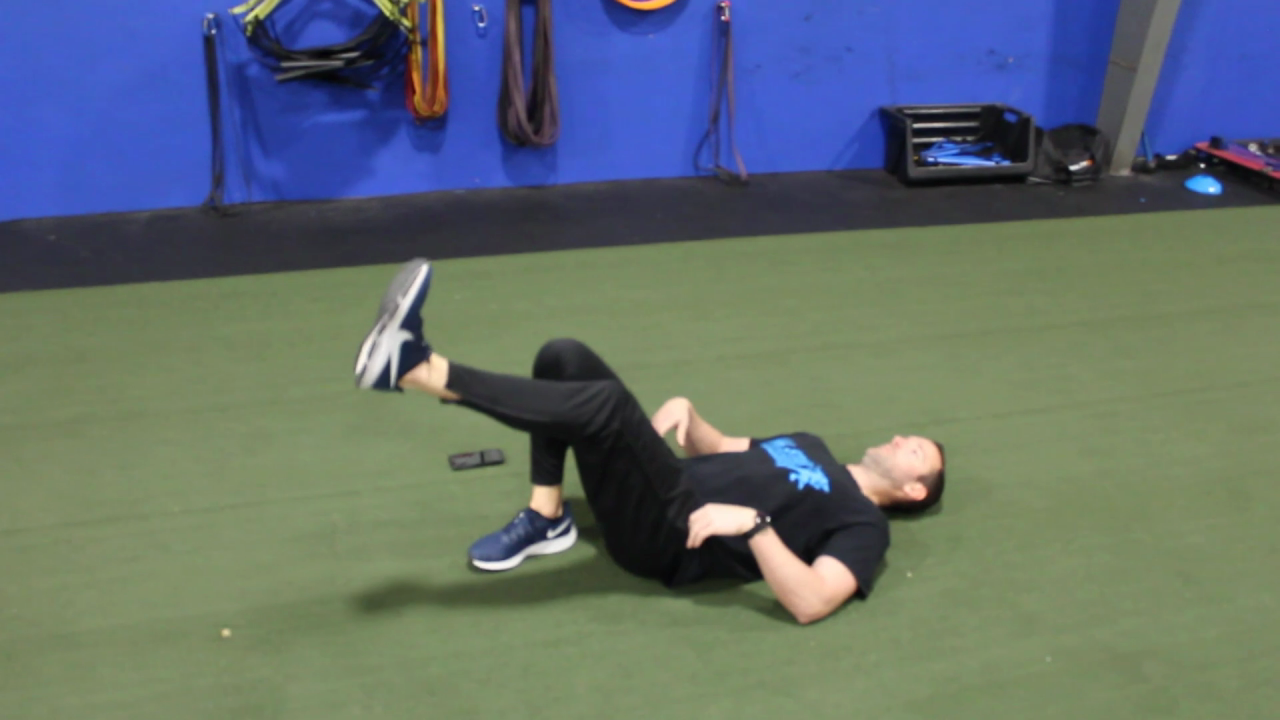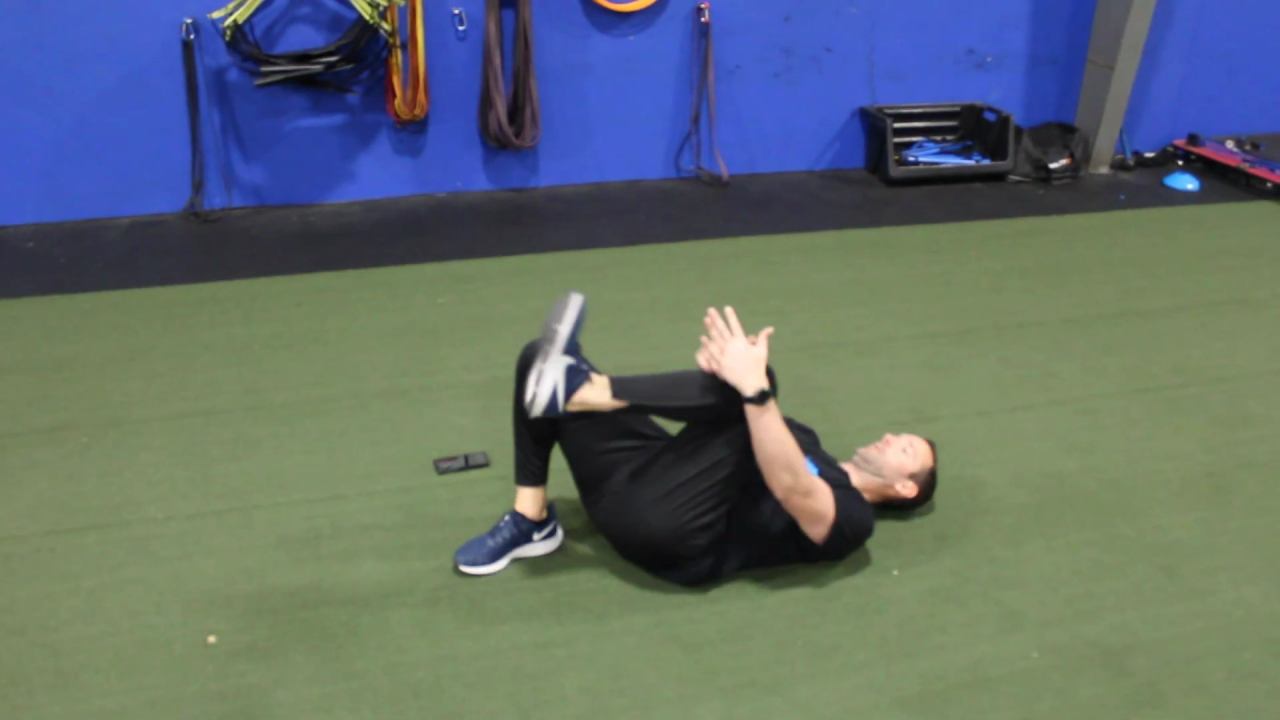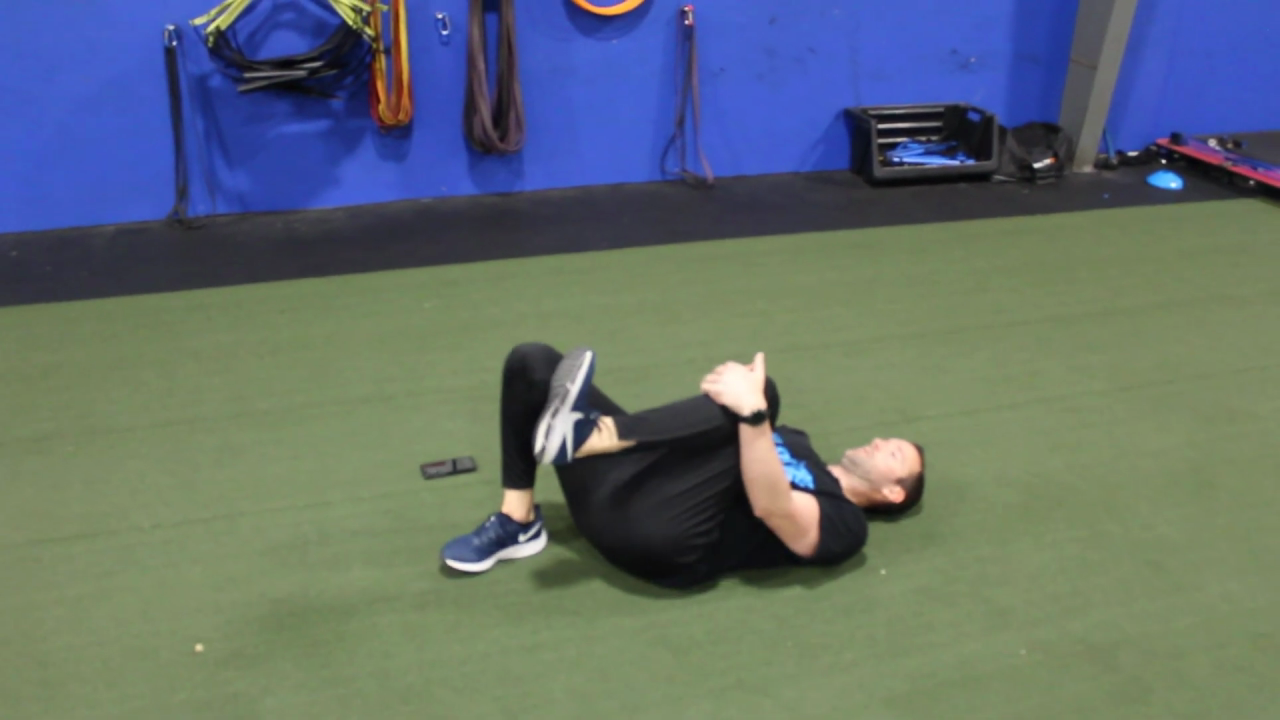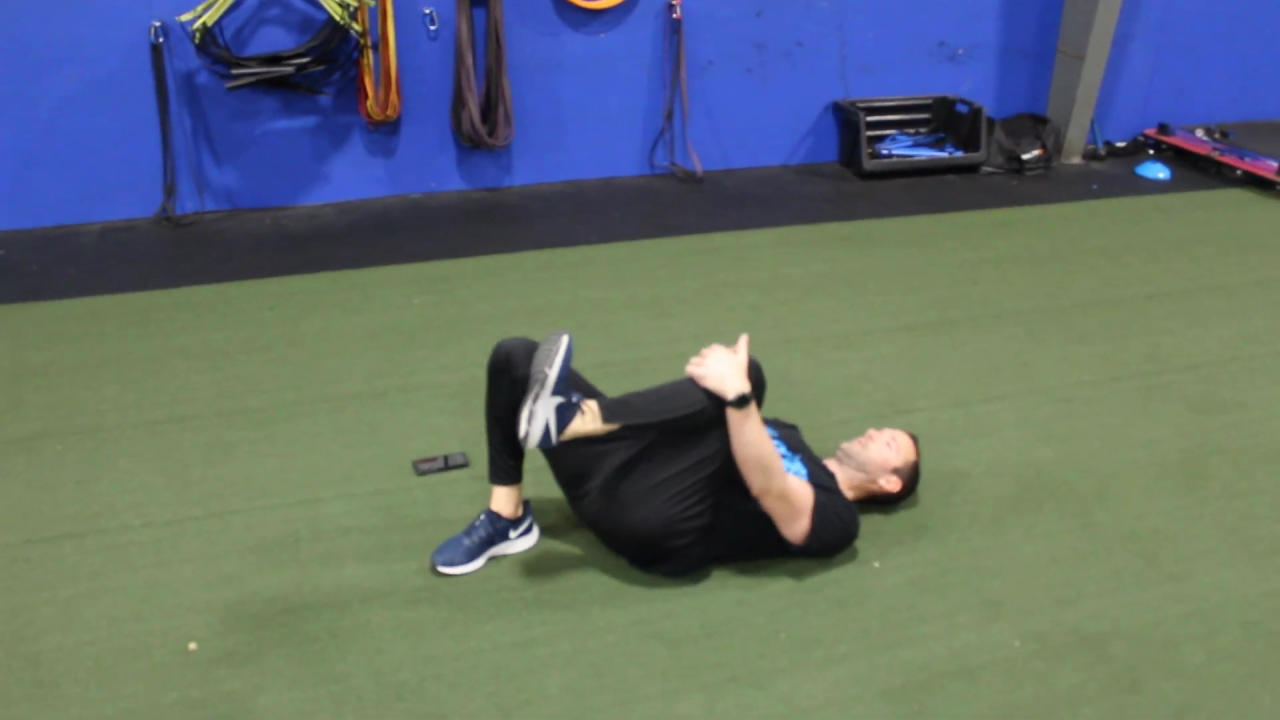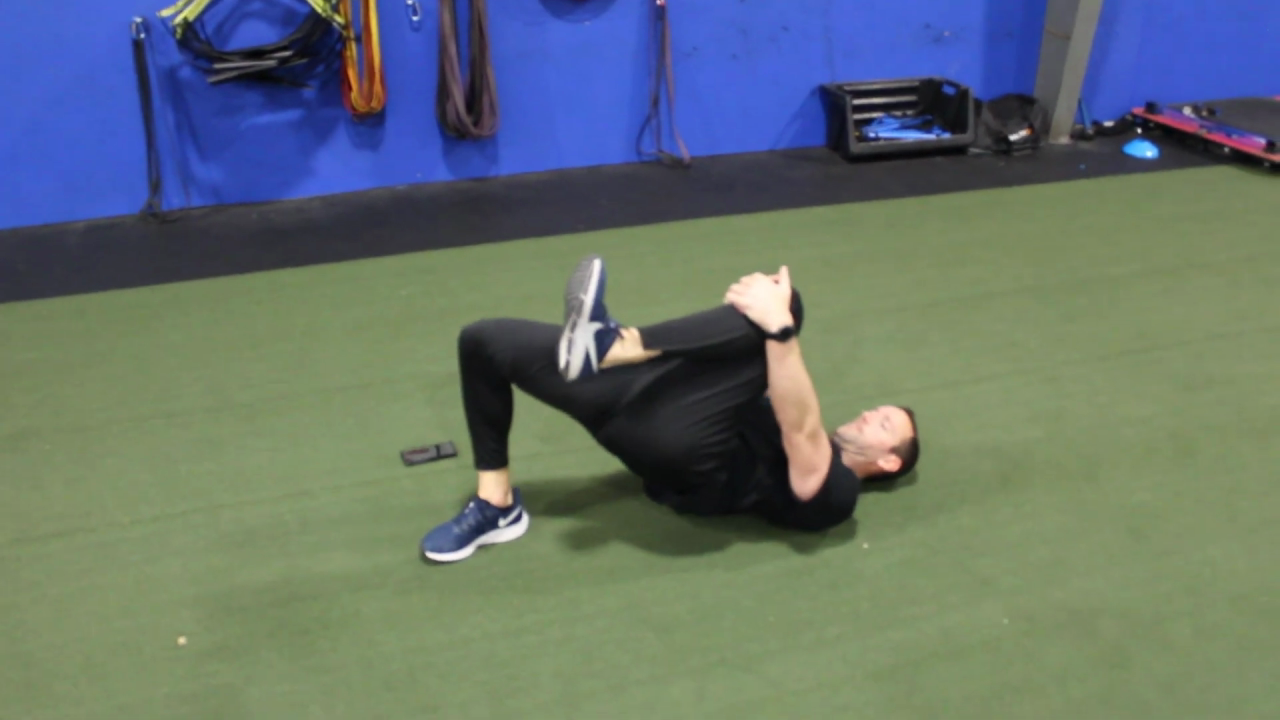
dt=0.7s
person 1, frame 1
left shoulder: (863, 525)
right shoulder: (810, 446)
left elbow: (808, 603)
right elbow: (718, 449)
left wrist: (751, 524)
right wrist: (687, 410)
left hip: (669, 533)
right hip: (672, 488)
left knee: (603, 404)
right knee: (564, 357)
left ankle: (417, 368)
right ankle: (545, 518)
person 1, frame 2
left shoulder: (851, 519)
right shoulder: (808, 442)
left elbow: (788, 485)
left wrist: (752, 390)
right wrist: (725, 364)
left hip: (670, 529)
right hip: (631, 488)
left knee: (755, 385)
right knee: (541, 353)
left ankle: (581, 390)
right ankle: (530, 521)
person 1, frame 3
left shoulder: (844, 525)
right shoulder: (796, 445)
left elbow: (770, 508)
left wrist: (752, 409)
right wrist: (733, 393)
left hip: (659, 534)
right hip: (624, 486)
left knee: (758, 403)
right knee: (532, 361)
left ankle: (589, 436)
right ankle: (515, 523)
person 1, frame 4
left shoulder: (834, 518)
right shoulder: (790, 444)
left elbow: (767, 490)
left wrist: (737, 392)
right wrist: (717, 377)
left hip: (657, 521)
right hip: (621, 474)
left knee: (742, 381)
right knee: (516, 355)
left ankle: (569, 420)
right ankle: (506, 519)
person 1, frame 5
left shoulder: (834, 490)
right shoulder: (798, 443)
left elbow: (803, 430)
left wrist: (779, 327)
right wrist: (749, 309)
left hip: (683, 440)
right hip: (641, 400)
left knee: (779, 317)
right knee: (484, 340)
left ankle: (610, 347)
right ankle: (496, 506)
